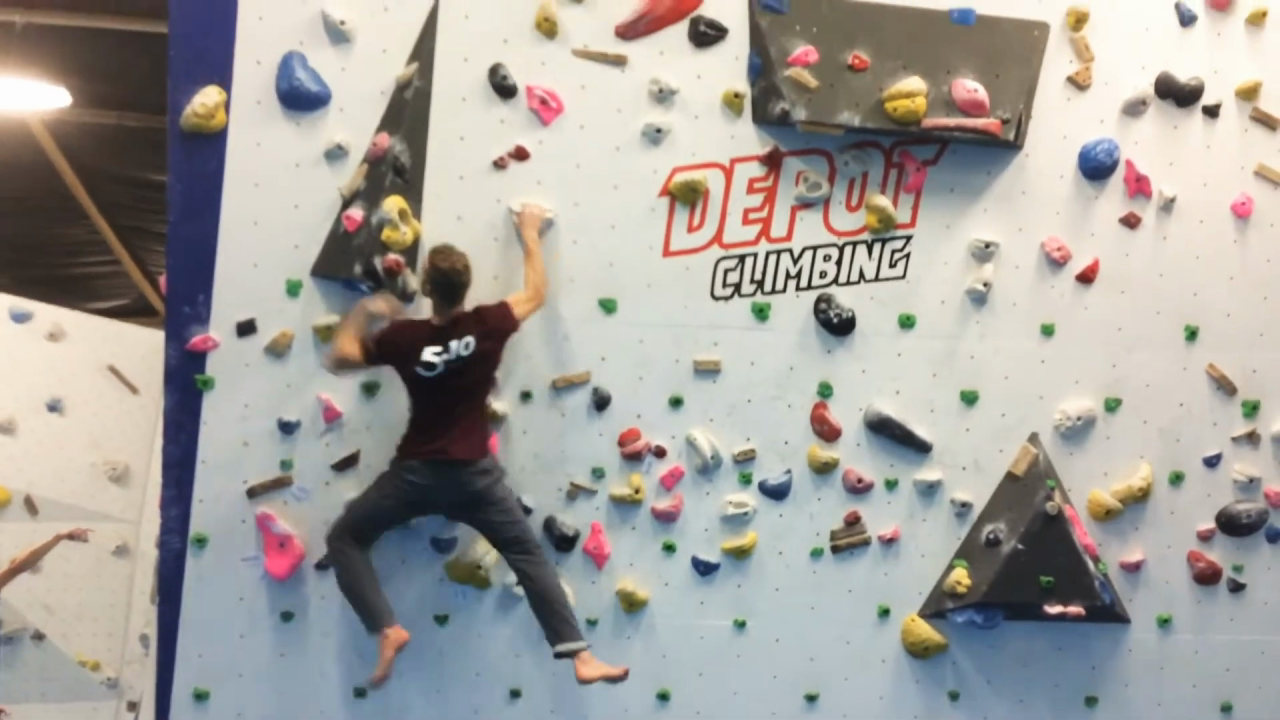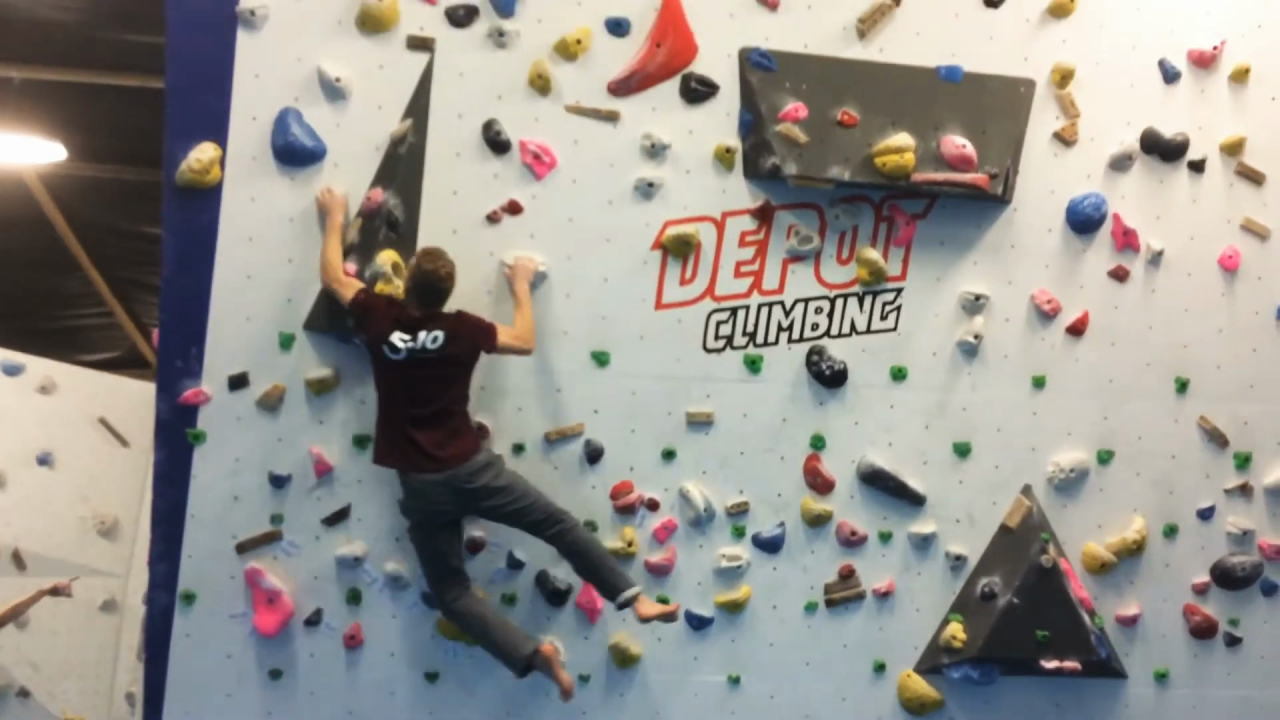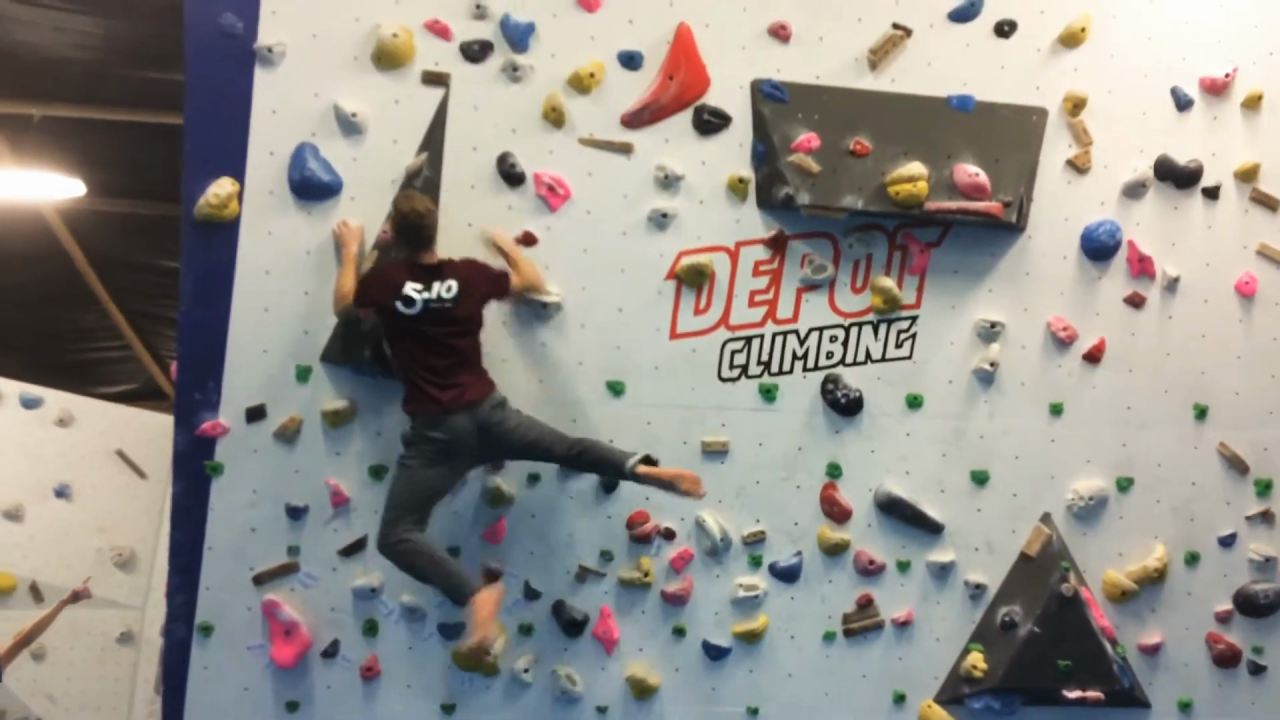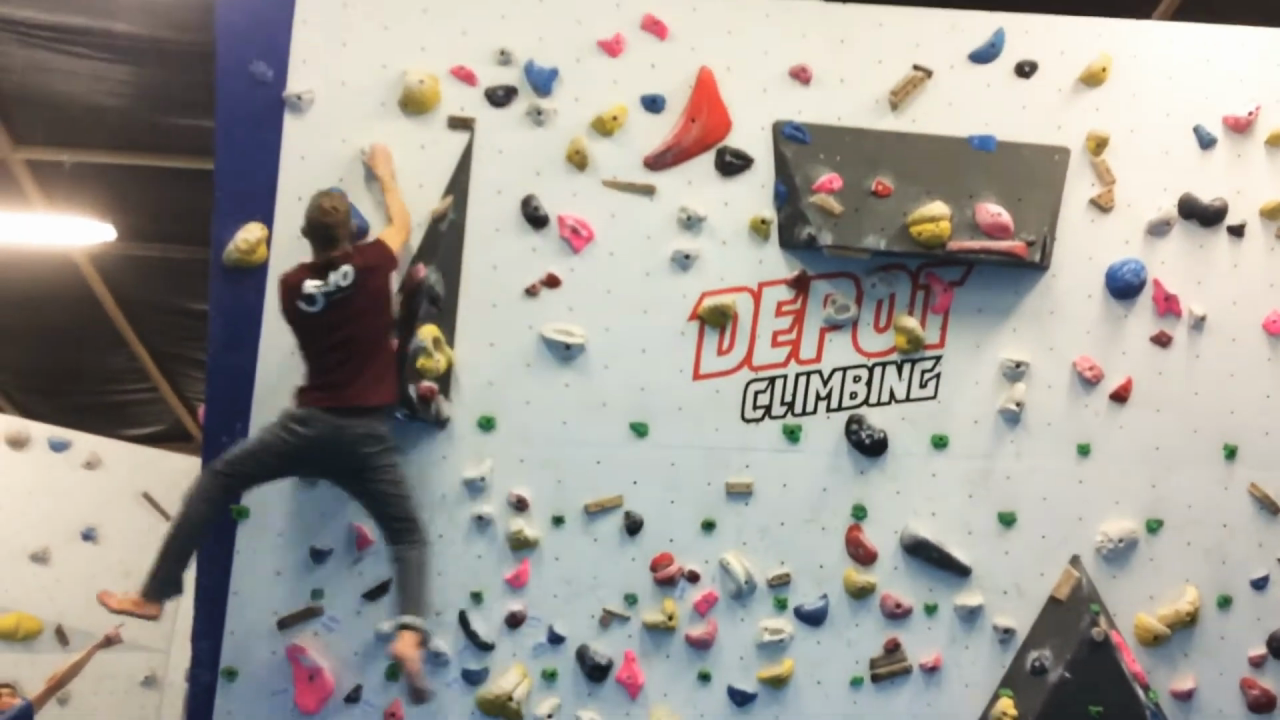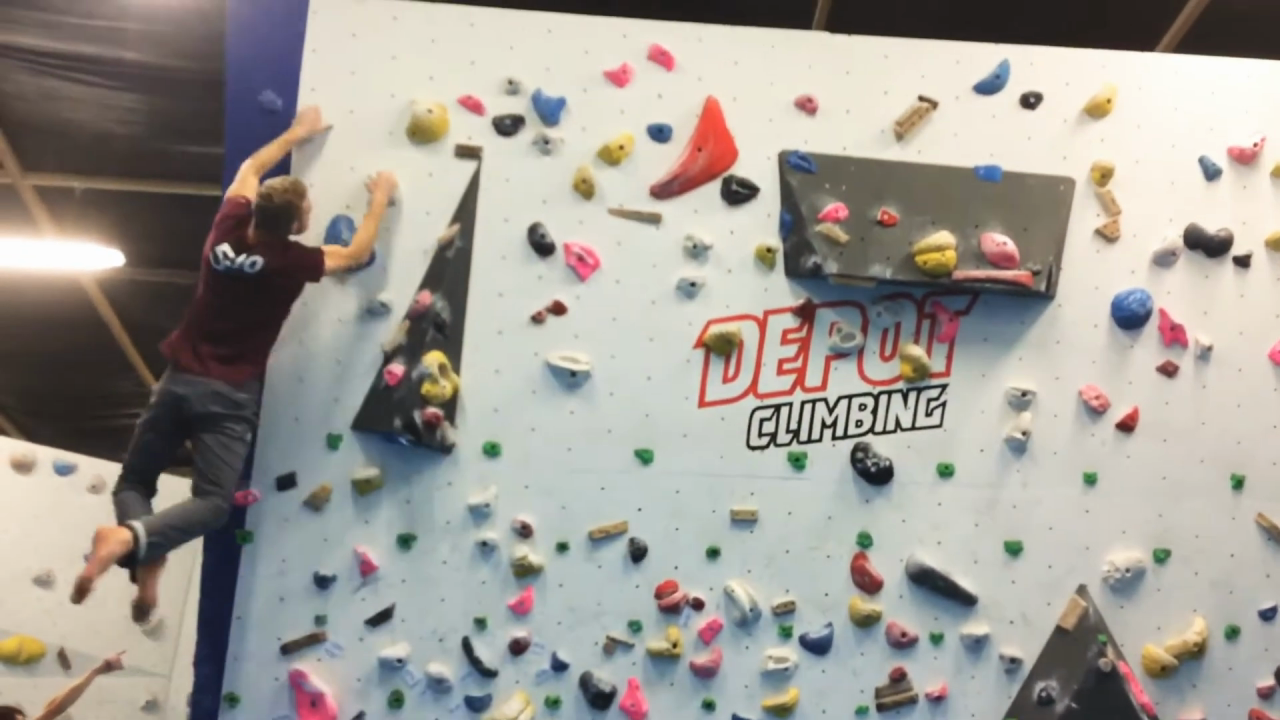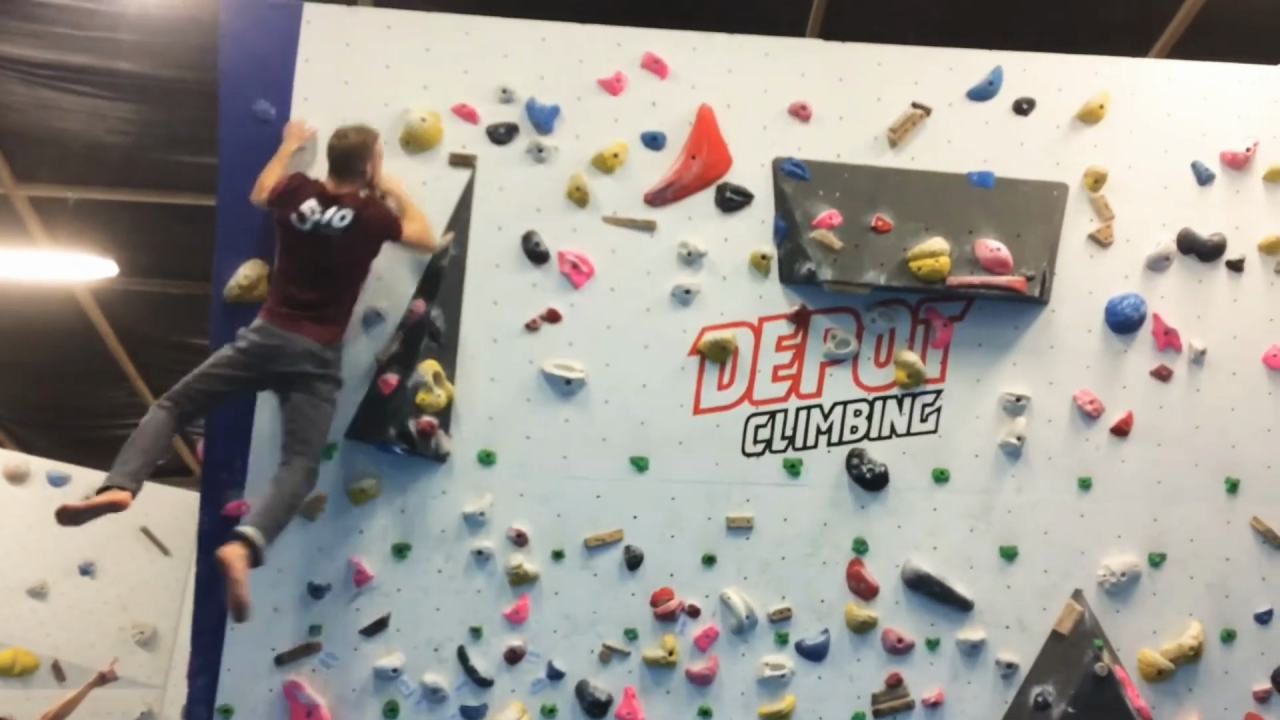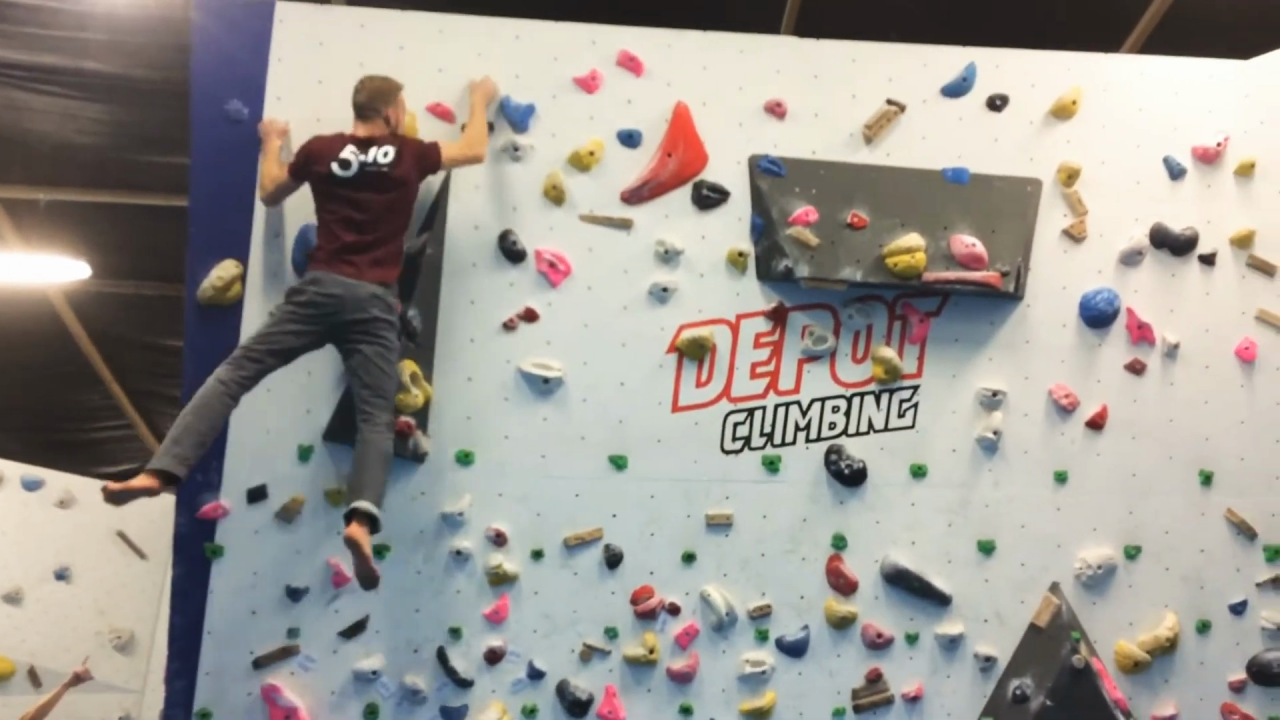
dt=0.4s
person 1, frame 1
left shoulder: (404, 335)
right shoulder: (490, 324)
left elbow: (340, 357)
right elbow: (535, 290)
left wrist: (361, 313)
right wrist: (530, 234)
left hip: (415, 473)
right hip: (474, 472)
left knee: (345, 538)
right knee: (531, 557)
left ankle: (387, 628)
right ankle: (578, 655)
person 1, frame 2
left shoulder: (379, 317)
right shoulder: (464, 330)
left elbow: (331, 274)
right elbow: (525, 340)
left wrist: (335, 217)
right wrist: (522, 287)
left hip: (422, 485)
right hip: (474, 469)
left knee: (451, 591)
right knee: (561, 526)
left ankle: (531, 651)
right ankle: (635, 601)
person 1, frame 3
left shoulder: (384, 280)
right shoulder: (470, 274)
left elbow: (344, 302)
right elbow: (534, 282)
left wrist: (350, 250)
right wrist: (507, 247)
left hip: (434, 431)
right hip: (487, 414)
left knee: (396, 537)
right knee: (572, 448)
left ankle: (477, 595)
right ankle: (649, 469)
person 1, frame 4
left shoulder: (293, 282)
right shoulder: (371, 265)
right elbow: (400, 223)
right wrist: (386, 175)
left hip: (310, 424)
right hip: (368, 432)
left knee: (214, 482)
right knee: (409, 535)
left ankle: (152, 597)
right ankle: (409, 633)
person 1, frame 5
left shoulder: (227, 228)
right shoulder: (293, 260)
left elbow: (250, 170)
right elbow: (358, 253)
left wrist: (296, 134)
right wrist: (379, 200)
left hip: (179, 384)
right hip: (229, 399)
left knee: (134, 482)
right knee: (212, 503)
left ankle: (145, 561)
right ankle: (127, 538)
person 1, frame 6
left shoulder: (297, 192)
right shoulder: (372, 216)
left elbow: (261, 194)
right elbow: (429, 240)
left wrist: (290, 146)
right wrist: (400, 196)
left hip: (266, 339)
right hip: (315, 356)
left knee: (172, 406)
right knee: (299, 466)
left ankle: (118, 488)
right ankle: (242, 546)
person 1, frame 7
left shoulder: (321, 149)
right shoulder: (409, 154)
left elbow: (269, 194)
right elbow: (474, 150)
left wrist: (271, 143)
right wrist: (479, 100)
left hip: (320, 288)
right hip: (374, 301)
left knee: (232, 375)
right knee: (375, 421)
left ankle: (159, 471)
right ankle: (360, 522)
